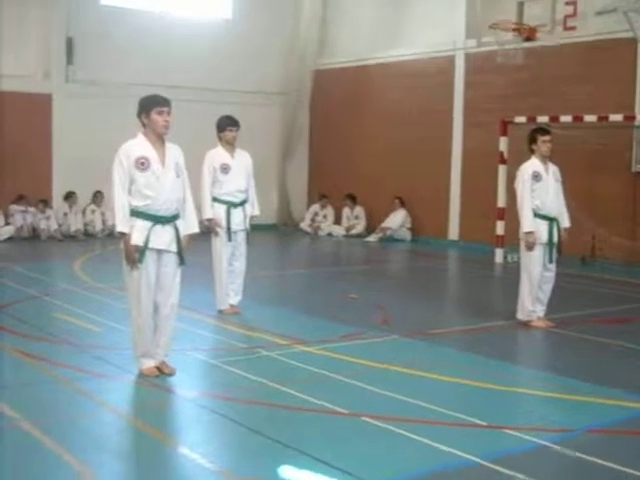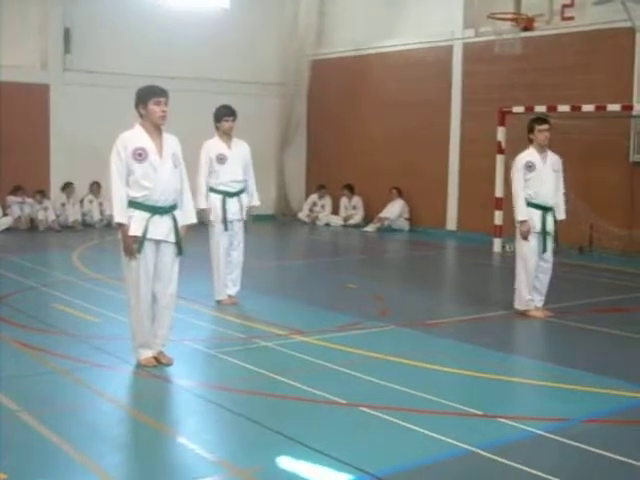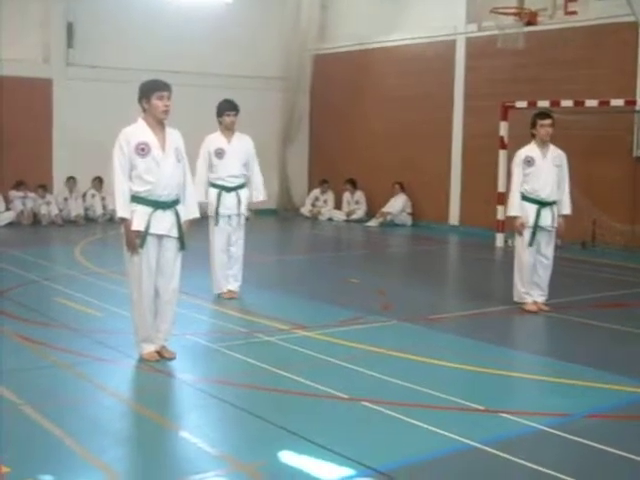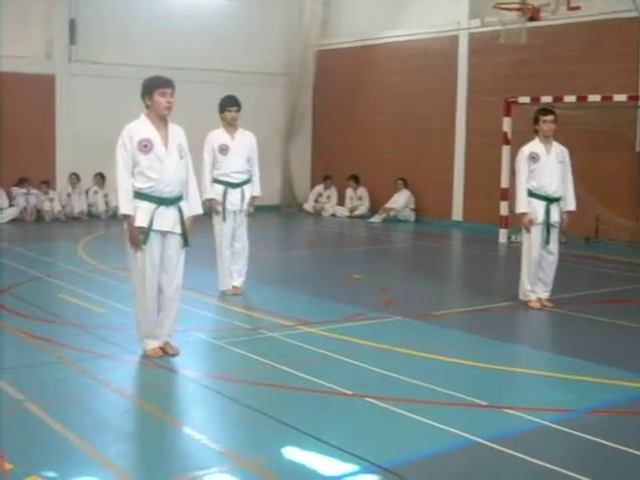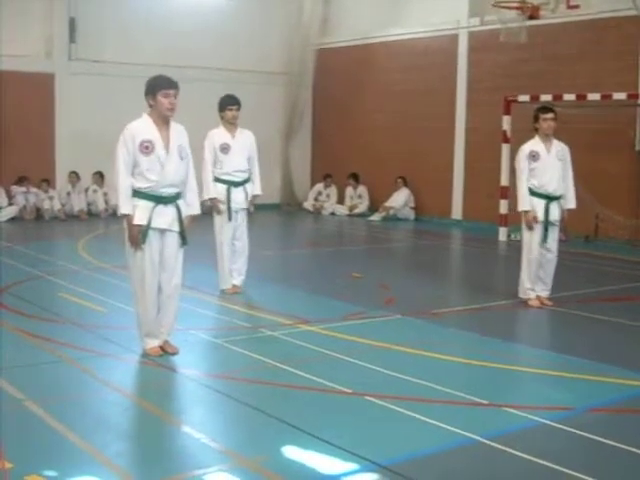
dt=0.3s
person 1, frame 1
left shoulder: (175, 152)
right shoulder: (129, 150)
left elbow: (184, 192)
right elbow: (120, 194)
left wrist: (187, 232)
right wrist: (126, 237)
left hip: (170, 232)
right hip: (142, 232)
left knee: (168, 298)
right knee: (143, 298)
left ankle: (160, 355)
right ankle: (146, 358)
person 1, frame 2
left shoulder: (173, 142)
right shoulder: (126, 141)
left elbow: (182, 183)
right elbow: (118, 185)
left wrist: (185, 223)
right wrist: (124, 227)
left hip: (169, 223)
right hip: (140, 223)
left knee: (166, 289)
right knee: (141, 290)
left ankle: (158, 345)
right ankle: (144, 348)
person 1, frame 3
left shoulder: (176, 137)
right shoulder: (129, 135)
left elbow: (185, 178)
right elbow: (121, 180)
left wrist: (187, 217)
right wrist: (127, 222)
left hip: (171, 218)
right hip: (143, 217)
left knee: (169, 284)
right knee: (144, 284)
left ankle: (161, 340)
right ankle: (146, 343)
person 1, frame 4
left shoulder: (178, 133)
right shoulder: (132, 132)
left elbow: (188, 175)
right elbow: (124, 177)
left wrist: (190, 214)
right wrist: (130, 219)
left hip: (175, 214)
right hip: (145, 214)
left knee: (172, 281)
right knee: (147, 281)
left ankle: (164, 336)
right ankle: (150, 339)
person 1, frame 5
left shoulder: (181, 132)
right shoulder: (134, 131)
left elbow: (189, 175)
right elbow: (123, 176)
left wrist: (189, 213)
right wrist: (129, 219)
left hip: (173, 212)
right hip: (144, 213)
left knee: (172, 280)
right knee: (147, 280)
left ankle: (163, 335)
right ankle: (150, 338)
person 2, frame 1
left shoulder: (554, 170)
right shoulder: (526, 169)
left elbow: (559, 199)
right elbow: (524, 202)
left wrist: (564, 225)
right wrist: (528, 231)
left hip: (551, 227)
right hip: (535, 226)
left knee: (548, 272)
right knee: (532, 272)
left ankle: (539, 312)
right ankle: (529, 314)
person 2, frame 2
left shoulder: (555, 160)
right shoulder: (523, 159)
left elbow: (559, 190)
right elbow: (518, 191)
left wrist: (558, 217)
right wrist: (523, 220)
left hip: (548, 217)
right hip: (530, 216)
left knee: (545, 262)
right knee: (529, 261)
left ankle: (538, 303)
right ankle: (527, 304)
person 2, frame 3
left shoulder: (560, 156)
right shoulder: (523, 154)
left elbow: (563, 186)
right elbow: (515, 186)
left wrist: (562, 214)
right wrist: (516, 215)
left hip: (549, 212)
right hip: (528, 210)
left knee: (546, 257)
right knee: (526, 256)
left ankle: (539, 297)
right ankle: (526, 297)
person 2, frame 4
left shoulder: (562, 151)
right shoulder: (527, 151)
left elbow: (567, 181)
right elbow: (521, 183)
left wrist: (566, 210)
right wrist: (523, 212)
left hip: (554, 208)
right hip: (535, 207)
left knee: (551, 253)
right knee: (533, 252)
left ankle: (543, 293)
right ankle: (530, 294)
person 2, frame 5
left shoulder: (563, 149)
right shoulder: (527, 149)
left elbow: (568, 179)
right elbow: (522, 181)
left wrist: (567, 207)
right wrist: (526, 210)
left hip: (554, 206)
right hip: (535, 204)
left knee: (550, 251)
right knee: (533, 250)
left ankle: (542, 292)
right ankle: (530, 293)
person 3, frame 1
left shoulder: (245, 157)
right shoulder: (212, 156)
left elbow: (250, 186)
right elbow: (206, 187)
left wrist: (252, 212)
right wrist: (209, 217)
left hip: (240, 212)
right hip: (221, 211)
left knee: (239, 259)
right knee: (222, 259)
left ankle: (234, 300)
right ankle: (224, 303)
person 3, frame 2
left shoulder: (243, 147)
right shoulder: (209, 146)
left elbow: (249, 176)
right elbow: (203, 177)
left wrist: (253, 202)
right wrist: (203, 206)
left hip: (238, 202)
right hip: (218, 202)
left knee: (237, 249)
right knee: (220, 250)
left ankle: (232, 291)
right ankle: (222, 293)
person 3, frame 3
left shoulder: (246, 141)
right shoulder: (210, 141)
left elbow: (254, 170)
right elbow: (202, 171)
left wrist: (257, 198)
right wrist: (200, 199)
left hip: (239, 197)
right hip: (218, 196)
left knee: (237, 244)
right knee: (218, 244)
left ankle: (233, 286)
right ankle: (222, 287)
person 3, frame 4
left shoulder: (249, 137)
right shoulder: (213, 137)
left elbow: (254, 167)
right elbow: (207, 168)
left wrist: (254, 195)
right wrist: (209, 197)
left hip: (243, 193)
right hip: (222, 193)
left knee: (241, 240)
right knee: (224, 240)
left ankle: (237, 281)
right ankle: (226, 283)
person 3, frame 5
left shoulder: (248, 136)
right shoulder: (213, 136)
left elbow: (254, 165)
right elbow: (207, 167)
left wrist: (255, 193)
right wrist: (211, 196)
left hip: (243, 192)
right hip: (223, 192)
left knee: (241, 239)
right knee: (224, 239)
left ankle: (238, 280)
right ankle: (227, 282)
